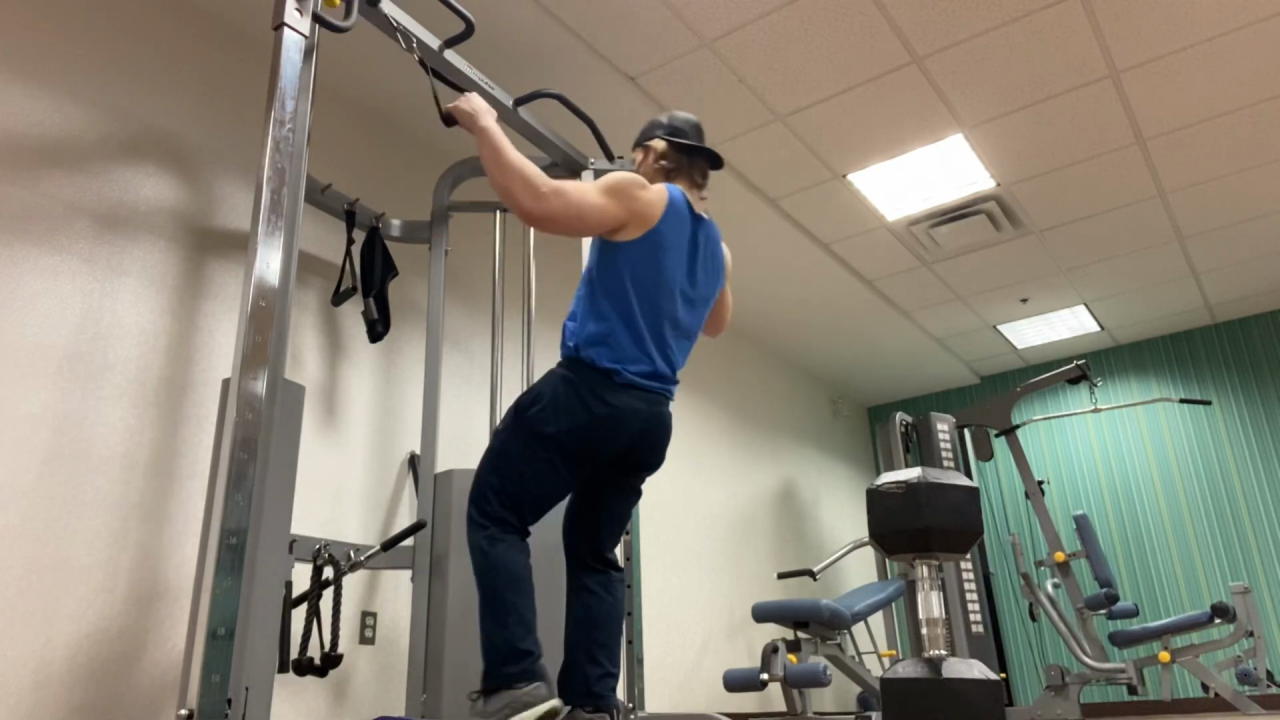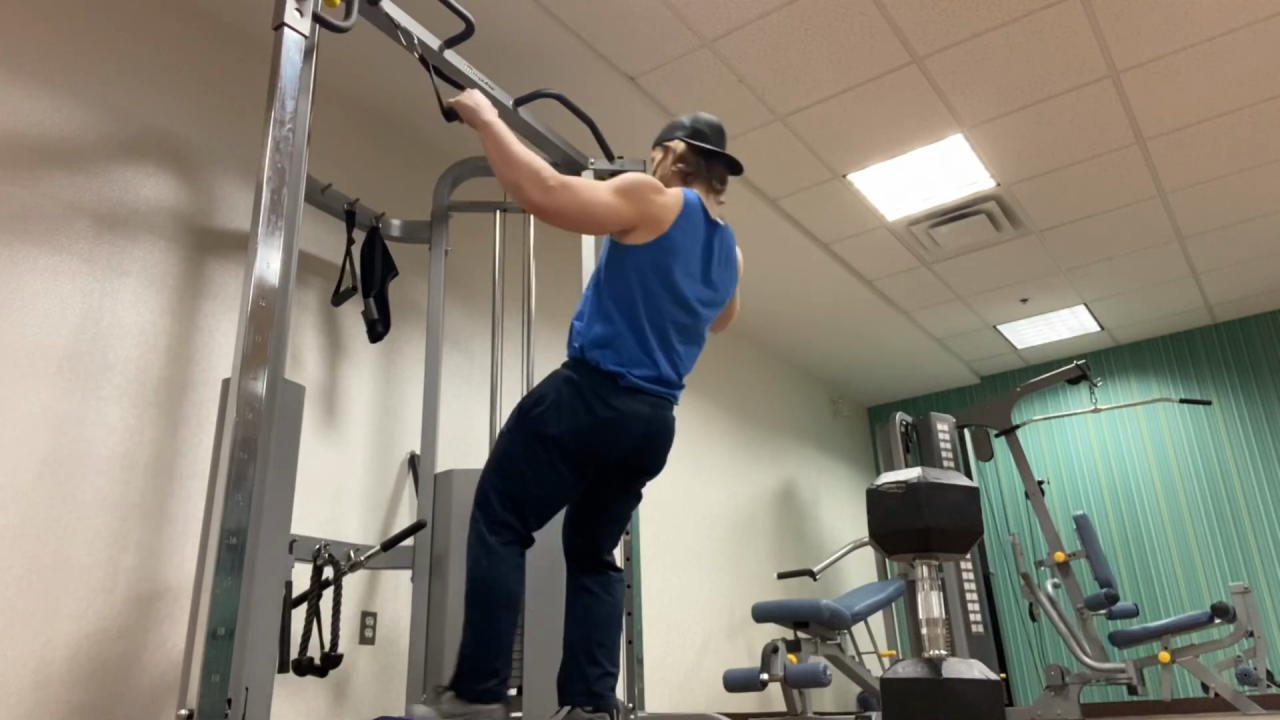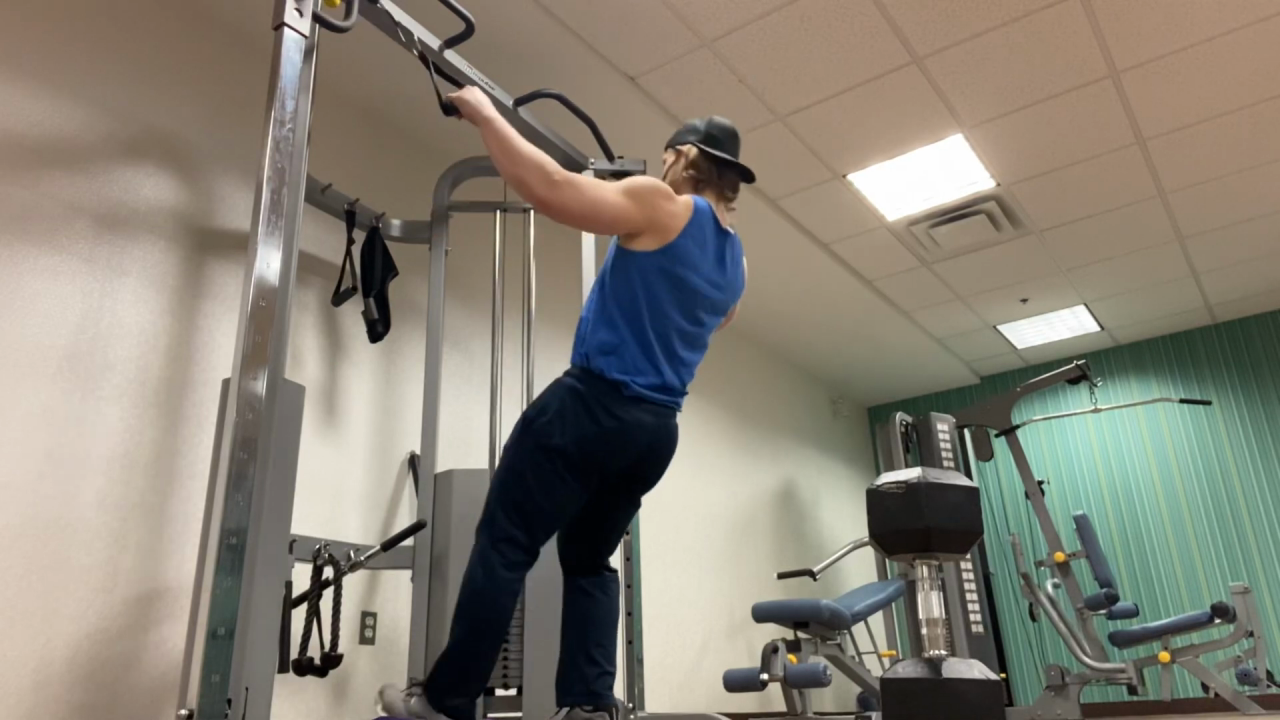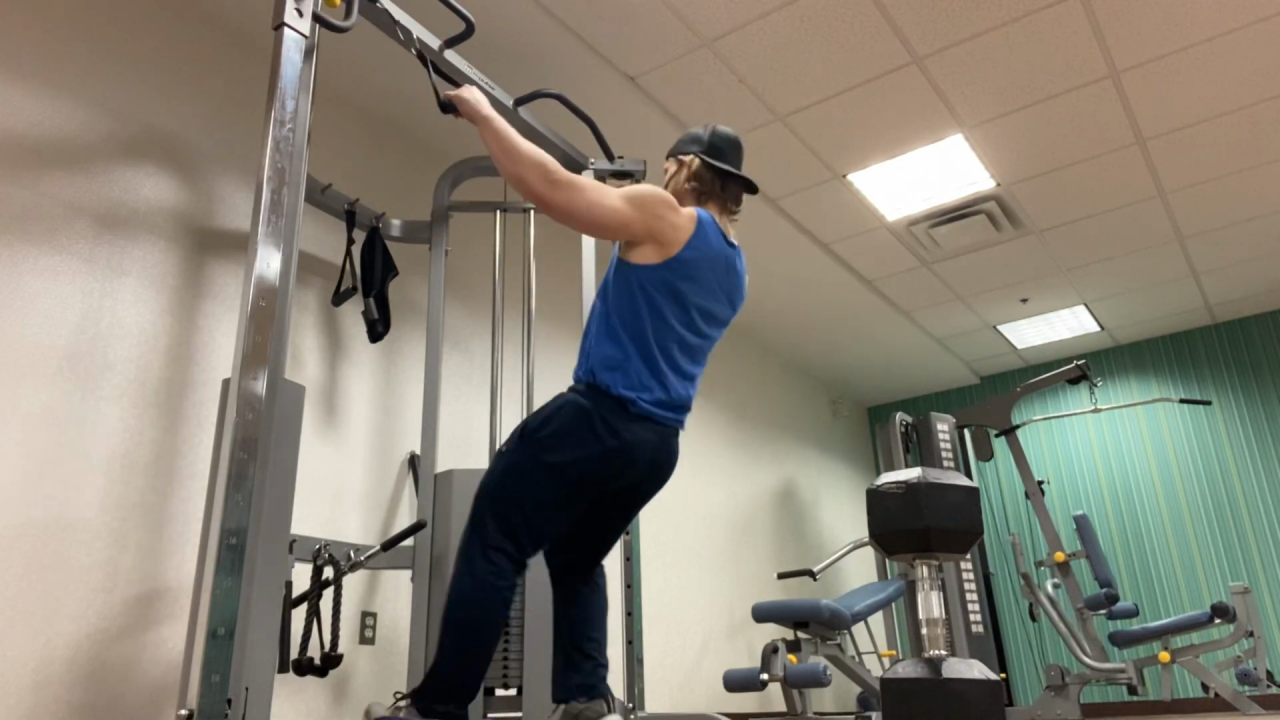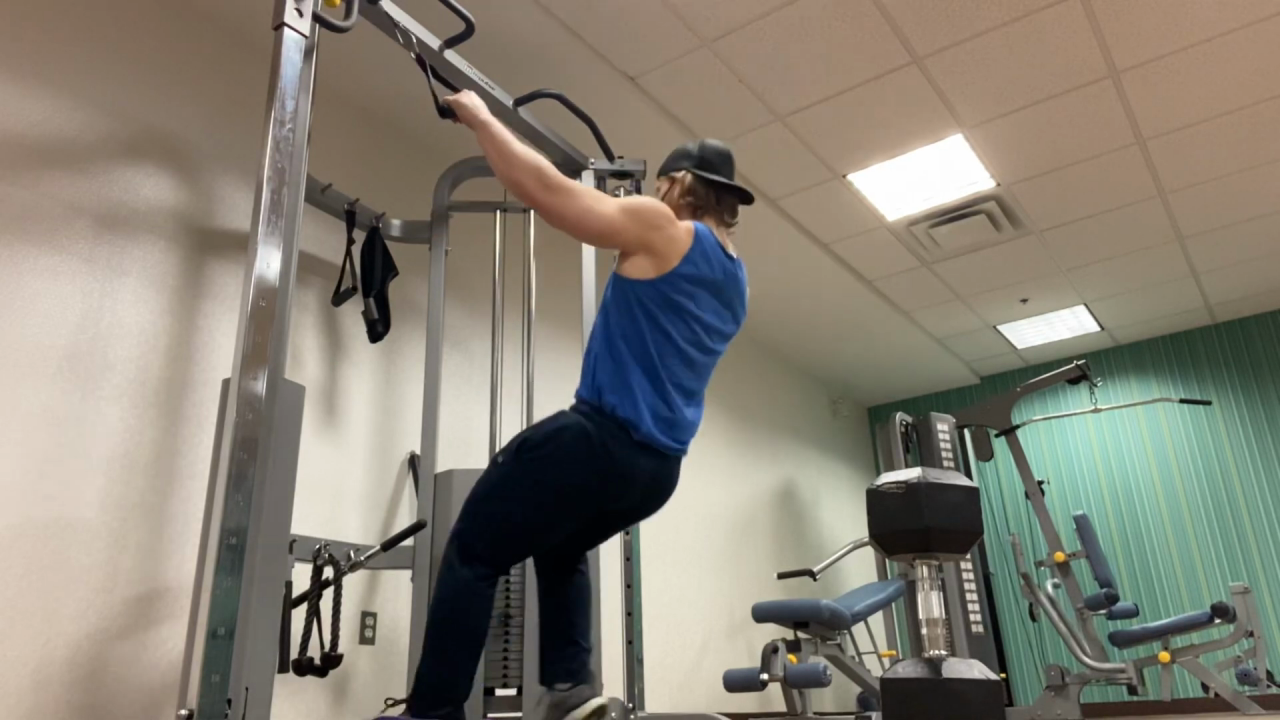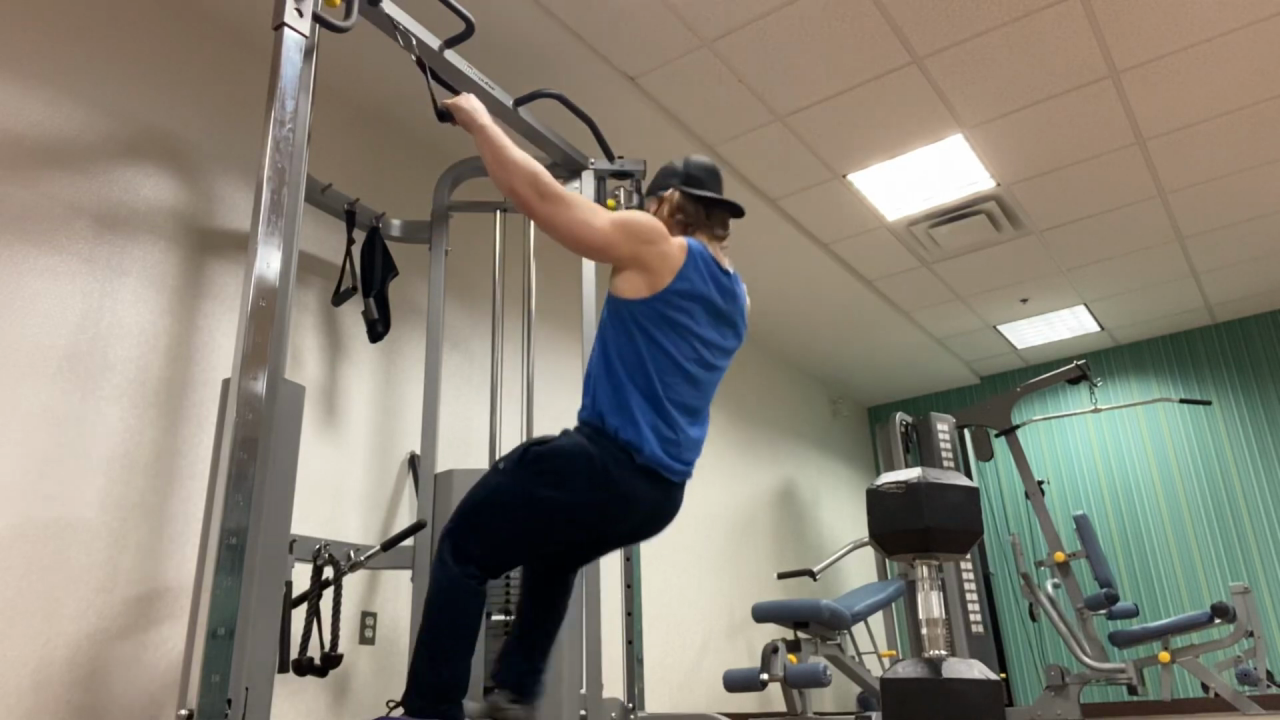
dt=0.1s
person 1, frame 1
left shoulder: (639, 198)
right shoulder: (715, 246)
left elbow: (537, 201)
right elbow: (716, 321)
left wrist: (483, 124)
left hip: (586, 393)
right hip: (649, 415)
left knee: (495, 516)
right knee: (593, 554)
person 1, frame 2
left shoulder: (654, 199)
right shoulder: (727, 249)
left elbow: (544, 194)
left wrist: (483, 118)
left hip: (592, 396)
right hip: (653, 419)
left knee: (498, 528)
right knee: (593, 557)
person 1, frame 3
left shoulder: (660, 205)
right shoulder: (734, 258)
left elbow: (549, 189)
left wrist: (485, 114)
left hip: (594, 405)
right hip: (655, 428)
left knee: (504, 543)
right knee: (589, 559)
person 1, frame 4
left shoulder: (664, 218)
right shoulder: (735, 266)
left elbow: (547, 186)
left wrist: (482, 112)
left hip: (599, 420)
right hip: (656, 447)
left knee: (490, 549)
right knee: (574, 555)
person 1, frame 5
left shoulder: (660, 231)
right shoulder: (736, 279)
left elbow: (544, 190)
left wrist: (479, 117)
left hip: (601, 439)
right hip: (656, 466)
left knee: (474, 553)
right knee: (560, 550)
person 1, frame 6
left shoulder: (654, 249)
right shoulder: (736, 294)
left elbow: (540, 196)
left wrist: (478, 120)
left hip: (607, 464)
right hip: (660, 493)
left knee: (464, 550)
right knee: (551, 549)
